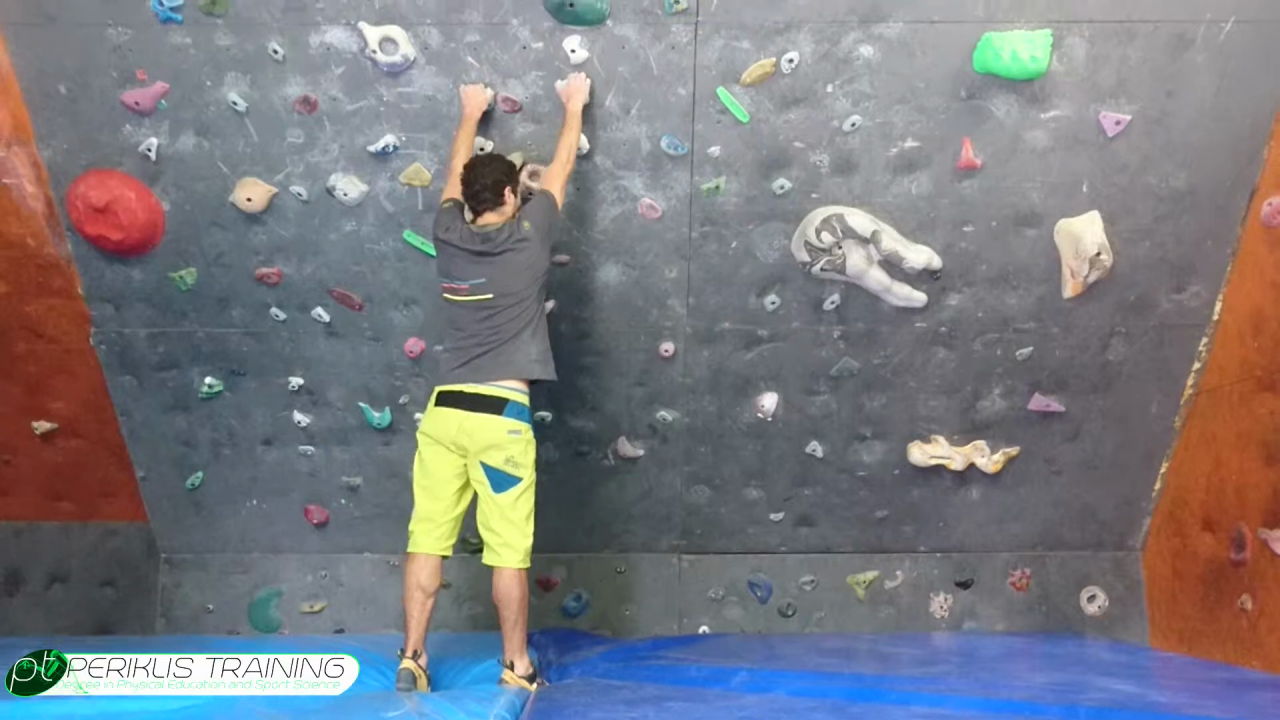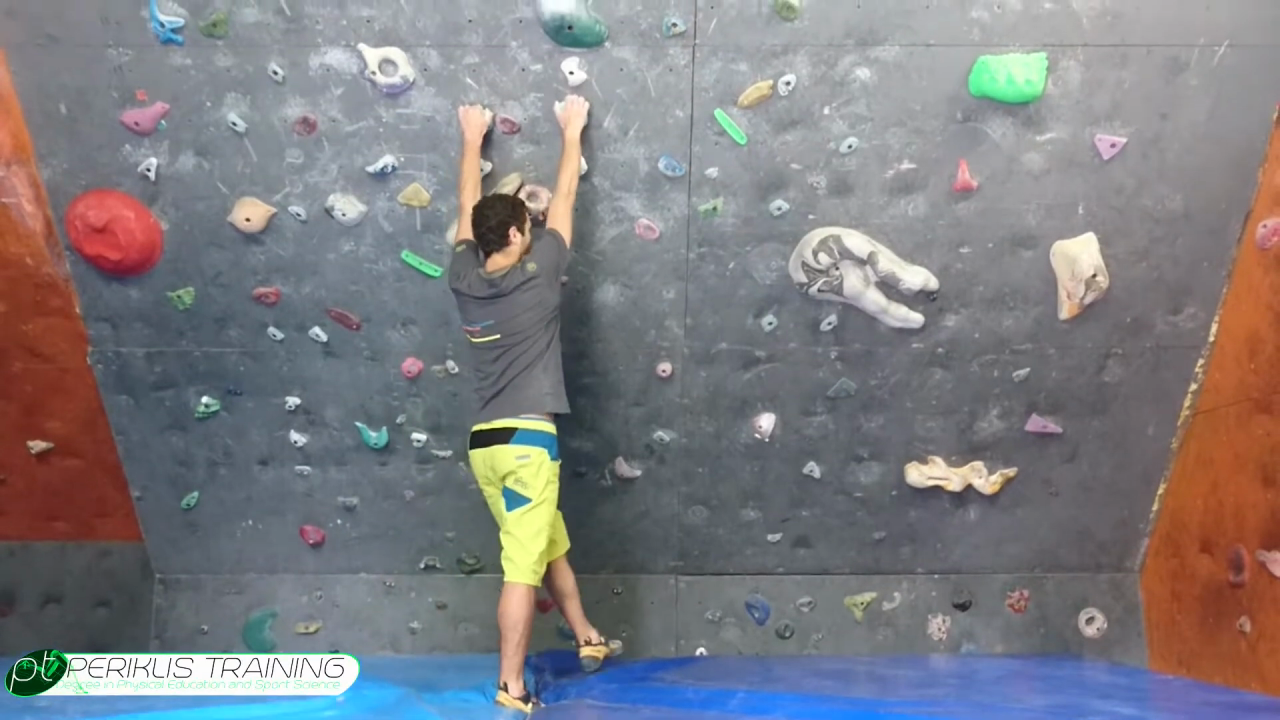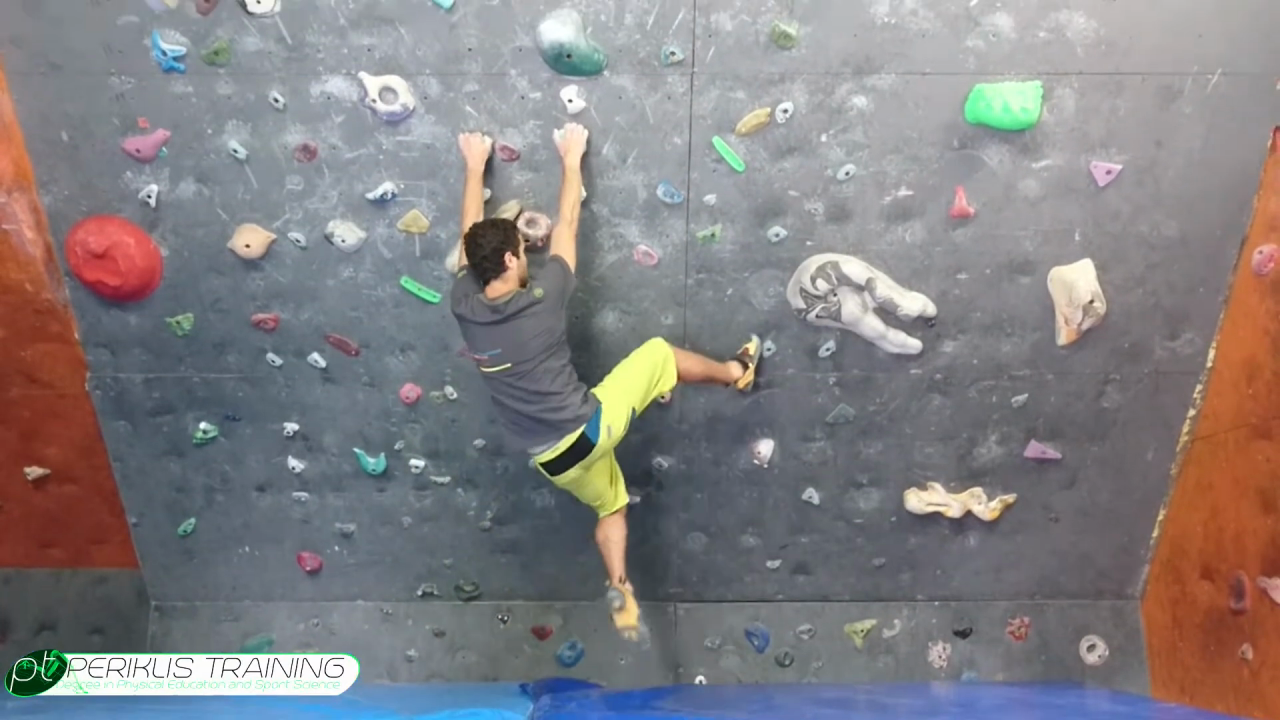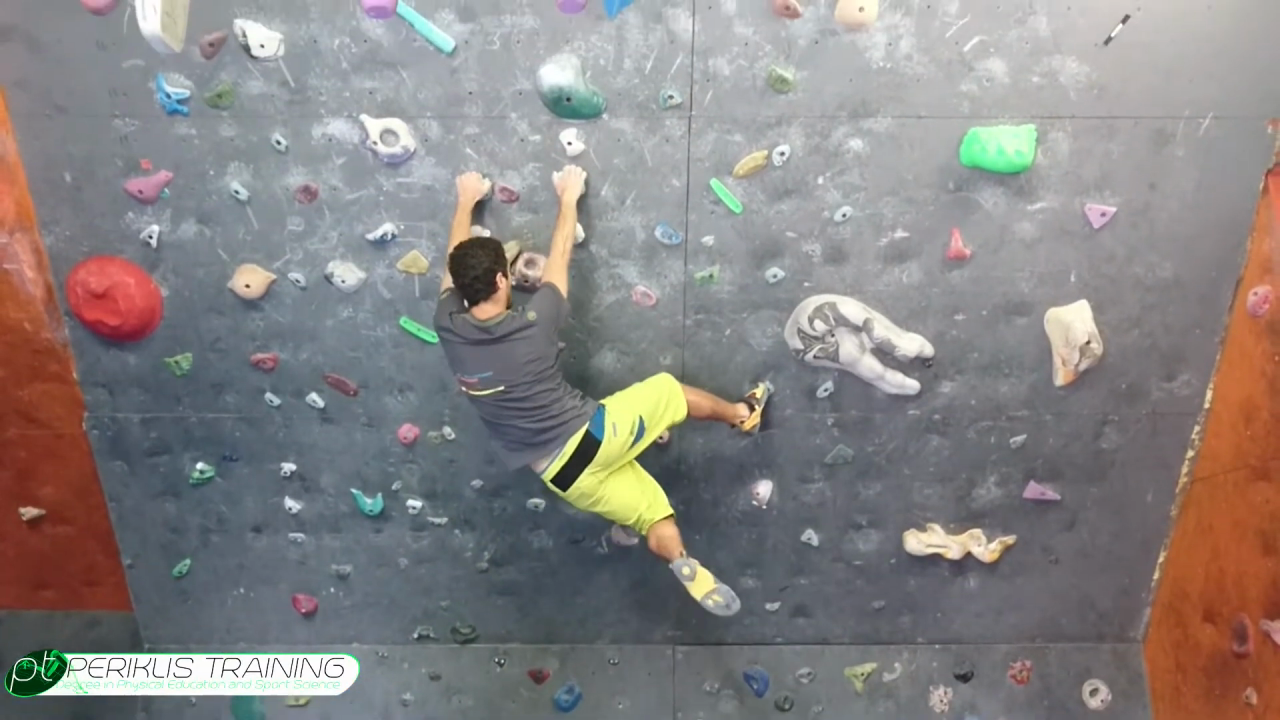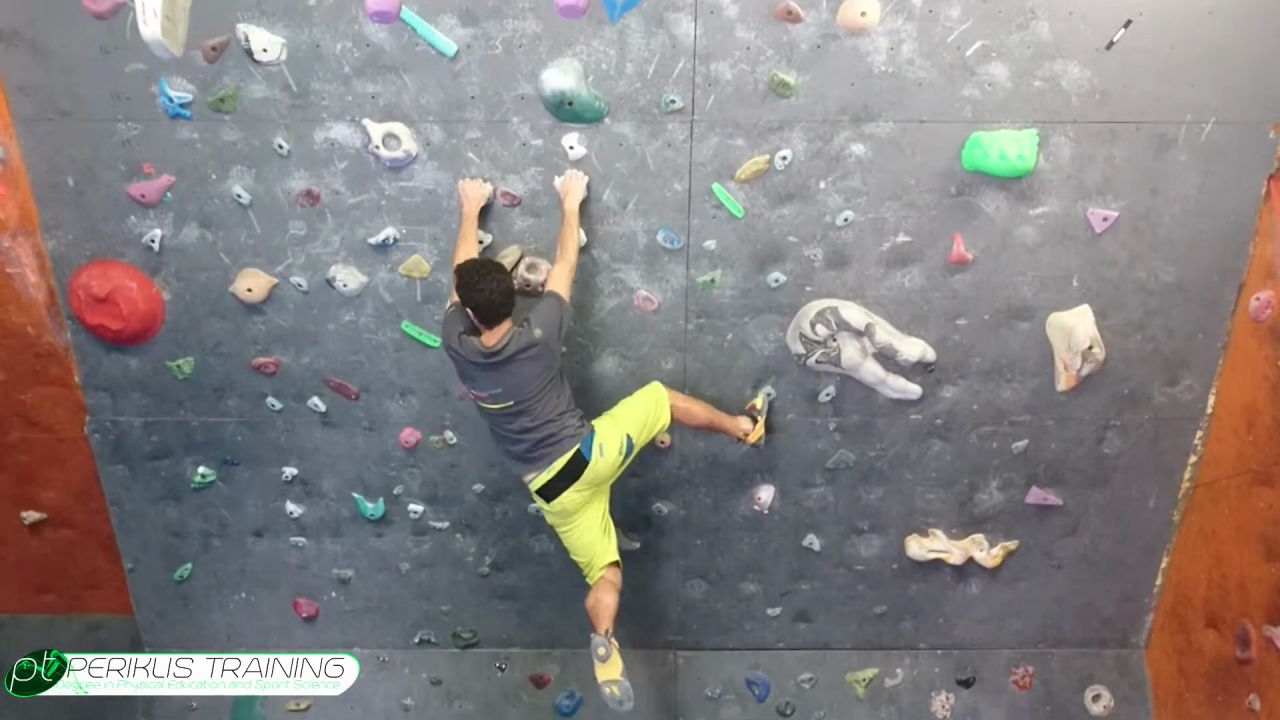
dt=1s
person 1, frame 1
left shoulder: (448, 237)
right shoulder: (527, 236)
left elbow: (456, 174)
right elbow: (561, 169)
left wrist: (471, 113)
right wrist: (574, 106)
left hip: (444, 410)
right hip: (501, 412)
left knee: (427, 538)
right knee: (509, 548)
left ankle: (410, 659)
right ankle: (516, 665)
person 1, frame 2
left shoulder: (463, 279)
right shoulder: (536, 275)
left elbow: (468, 208)
right elbow: (564, 200)
left wrist: (472, 139)
right wrist: (571, 133)
left hip: (483, 442)
right hip: (526, 440)
left knee: (552, 545)
right knee: (523, 567)
left ankle: (588, 640)
right ankle: (511, 688)
person 1, frame 3
left shoulder: (464, 305)
right shoulder: (542, 300)
left elbow: (471, 233)
right elbow: (567, 226)
left wrist: (475, 165)
right wrist: (571, 158)
left hip: (551, 456)
right hip: (589, 426)
left knee: (610, 506)
right knee: (660, 353)
left ankle: (619, 588)
right ankle: (734, 371)
person 1, frame 4
left shoulder: (449, 327)
right shoulder: (533, 322)
left elbow: (456, 265)
right elbow: (559, 256)
left wrist: (466, 201)
right wrist: (569, 197)
left hip: (564, 475)
right hip: (594, 434)
left knee: (655, 518)
right knee: (669, 390)
left ankle: (682, 564)
right ankle: (741, 413)
person 1, frame 5
left shoulder: (457, 345)
right shoulder: (537, 336)
left elbow: (462, 269)
right elbow: (566, 264)
left wrist: (470, 209)
right wrist: (571, 203)
left hip: (553, 488)
right hip: (590, 453)
left knee: (604, 574)
right knee: (661, 398)
left ankle: (606, 648)
right ankle: (743, 426)
